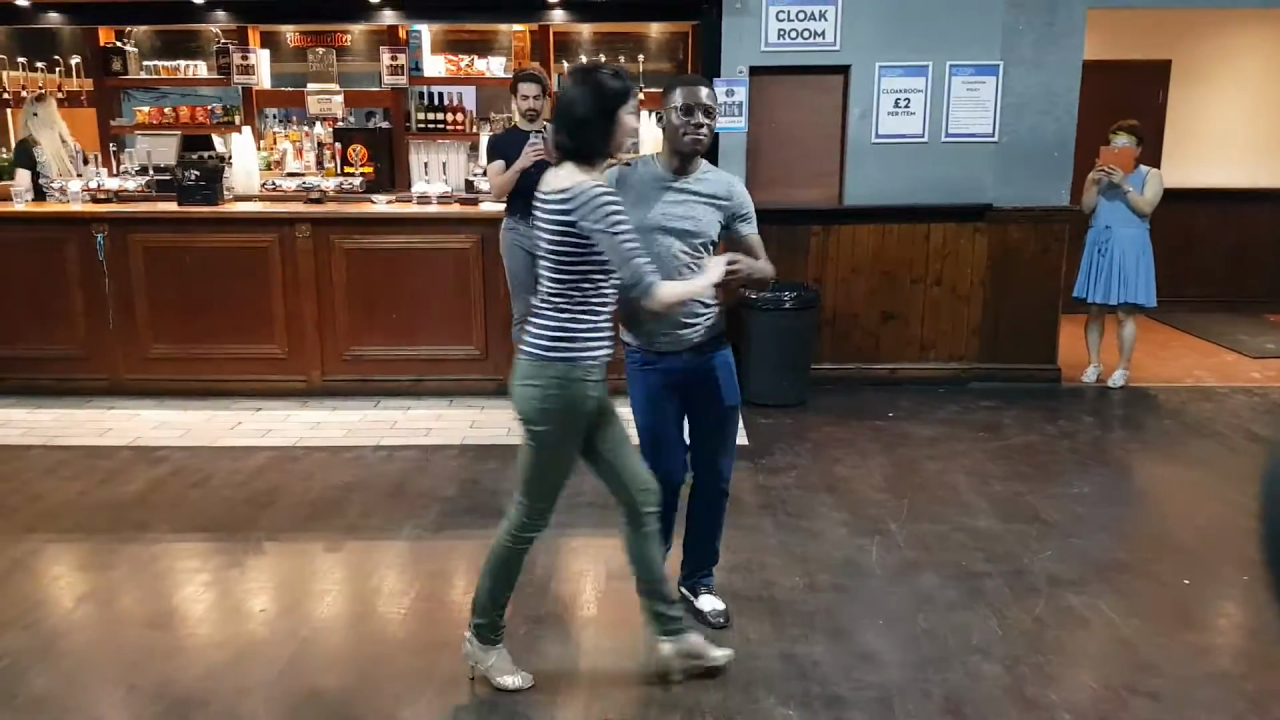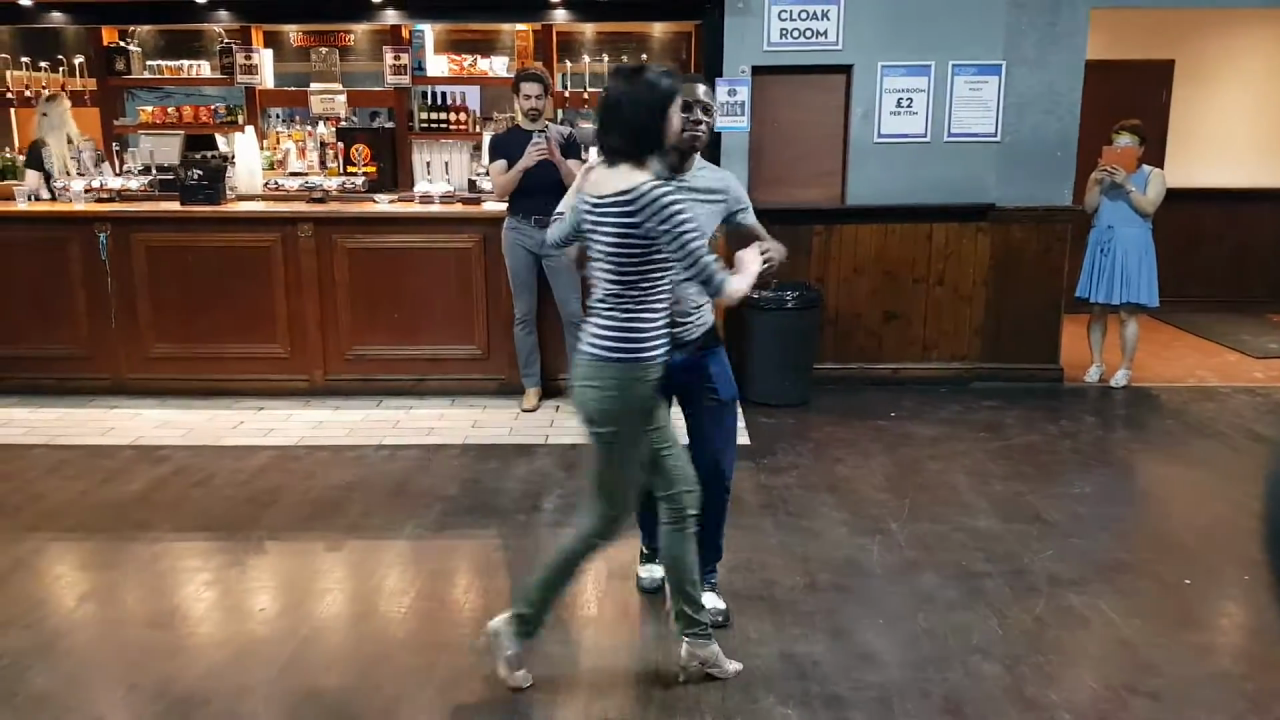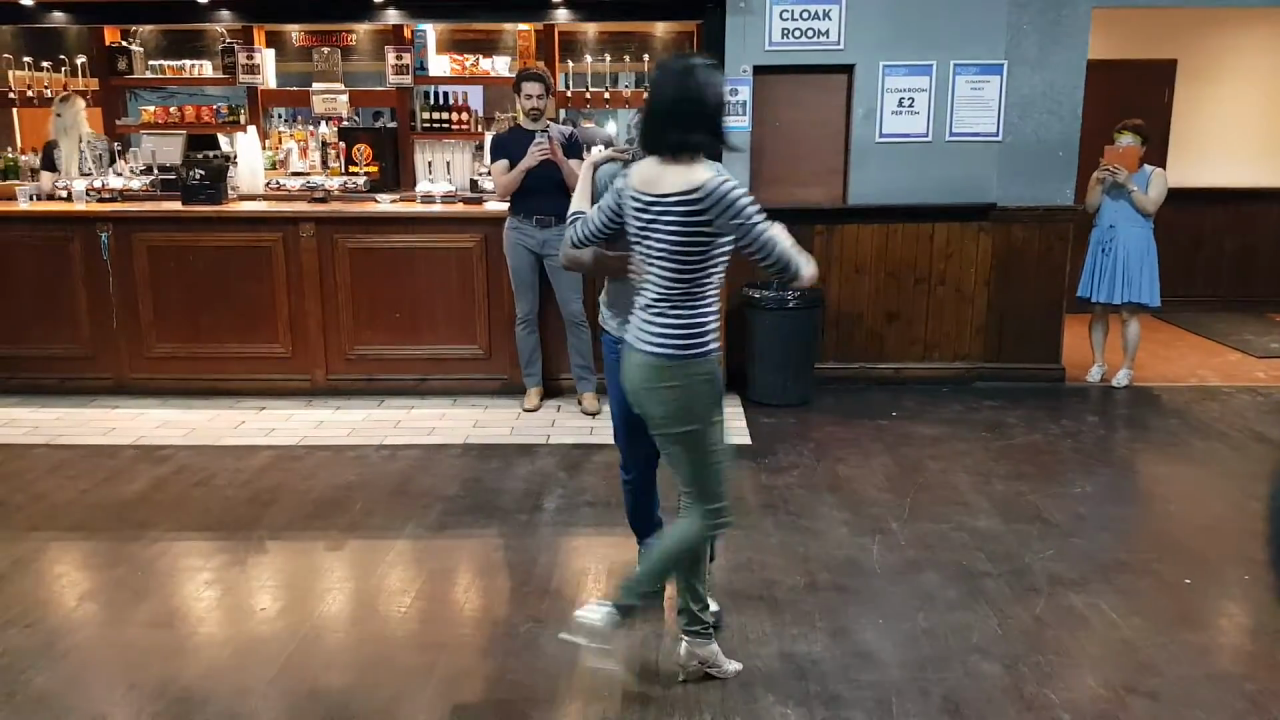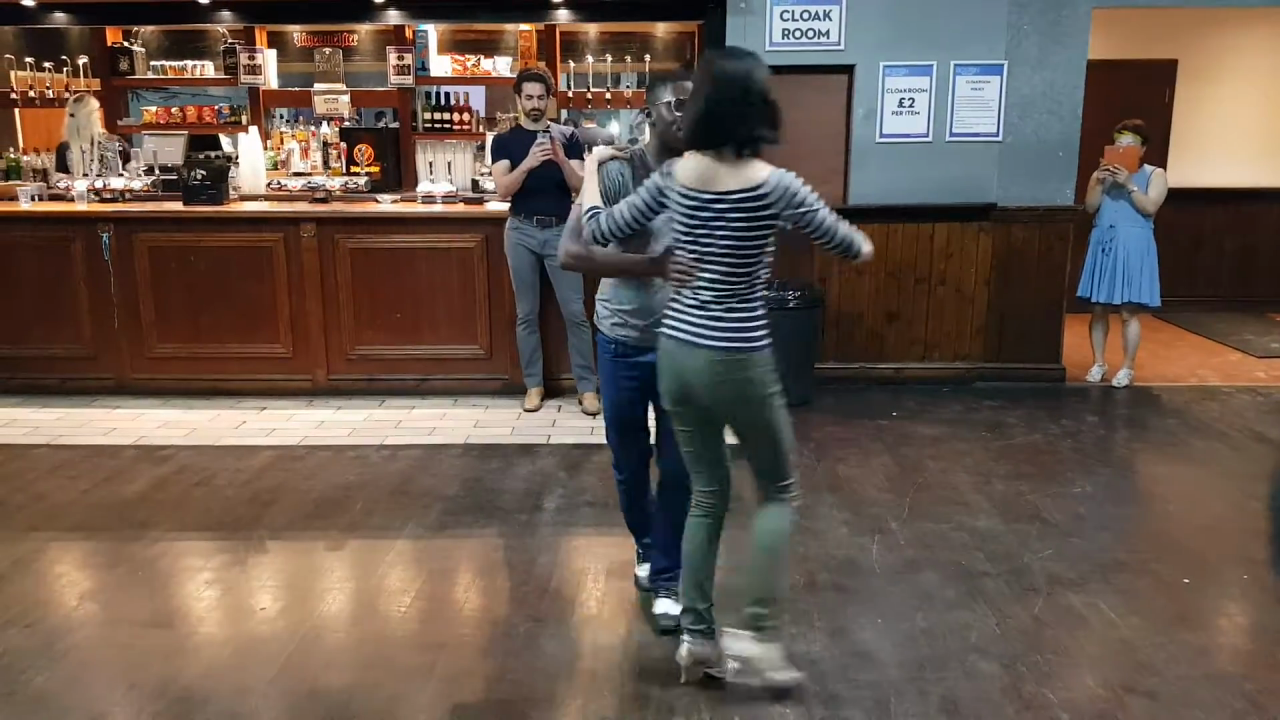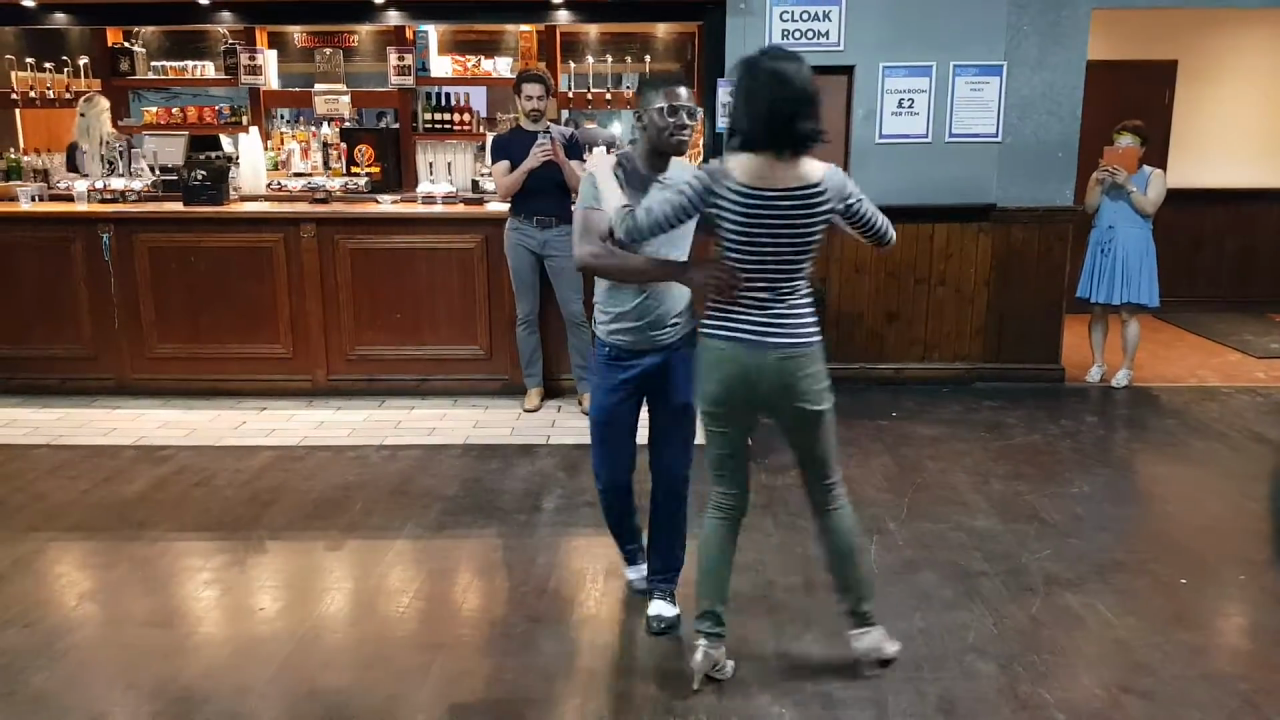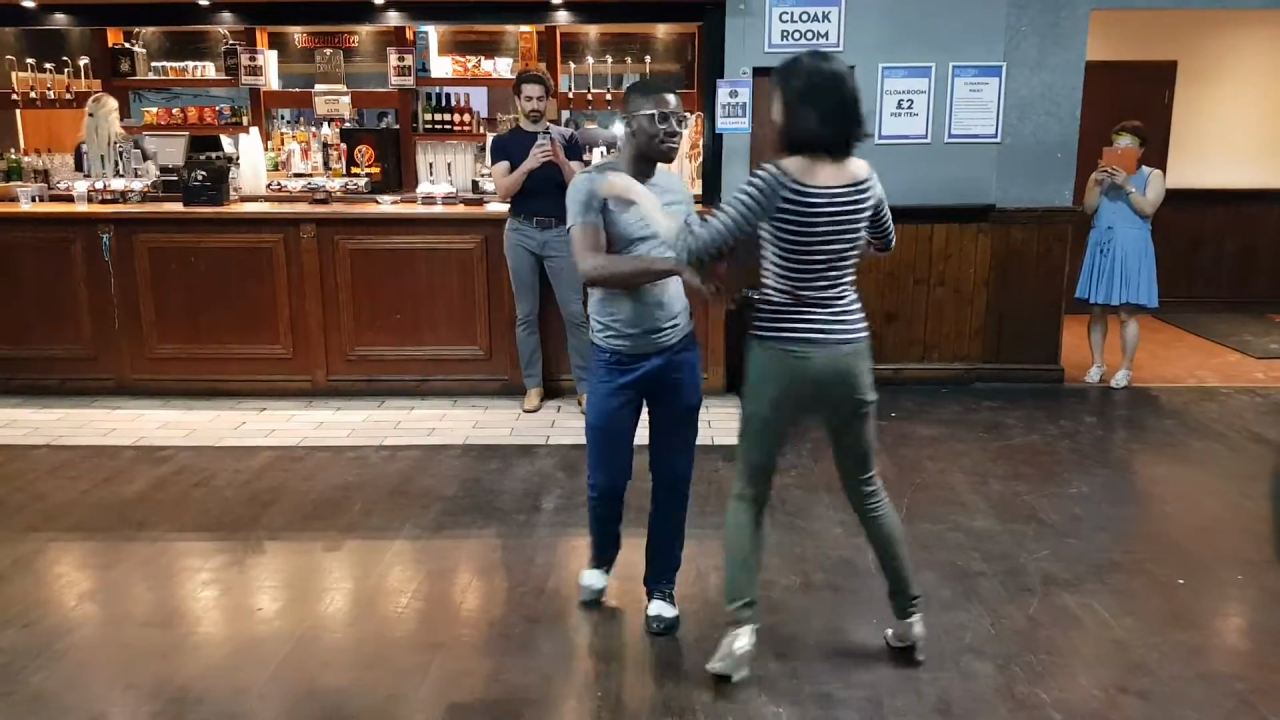
dt=0.1s
person 1, frame 1
left shoulder: (560, 182)
right shoulder: (592, 194)
right elbow: (649, 293)
right wrist: (710, 278)
left hip: (575, 374)
right hip: (561, 376)
left knee: (641, 498)
right knee: (532, 515)
left ankle: (674, 636)
right ankle: (484, 639)
person 1, frame 2
left shoulder: (594, 180)
right shoulder: (652, 194)
left elbow: (555, 238)
right elbow: (720, 288)
right wrist: (750, 265)
left hip: (618, 369)
right hip: (624, 376)
left knee: (681, 499)
right knee: (606, 518)
left ankle: (696, 641)
right ankle: (516, 628)
person 1, frame 3
left shoulder: (632, 179)
right shoulder: (717, 190)
left elbow: (579, 237)
right elbow: (797, 274)
left wrist: (584, 177)
right wrist: (781, 242)
left hip: (644, 356)
right hip: (682, 368)
left knee: (693, 498)
right knee: (709, 510)
left ankle: (696, 635)
right ankle: (606, 611)
person 1, frame 4
left shoulder: (673, 173)
right shoulder: (774, 186)
left elbow: (599, 233)
right elbow: (857, 251)
left wrist: (591, 169)
right wrist: (829, 231)
left hip: (676, 352)
right hip: (736, 362)
left knee: (707, 495)
right knee: (778, 495)
left ankle: (698, 636)
right ankle: (755, 635)
person 1, frame 5
left shoulder: (719, 177)
right shoulder: (830, 178)
left elbow: (629, 232)
right elbow: (885, 236)
left wrist: (603, 174)
left hip: (724, 354)
right hip: (795, 359)
left knee: (726, 500)
right knee: (827, 496)
left ankle: (709, 641)
right ankle: (864, 628)
person 1, frame 6
left shoulder: (773, 181)
right shoulder: (862, 178)
left elbow: (696, 250)
right elbow: (885, 241)
left wrist: (636, 192)
left hip: (780, 358)
right hip: (845, 355)
left knee: (748, 492)
right knee: (865, 489)
left ankle: (740, 628)
right ankle: (908, 618)
person 2, frame 1
left shoulder: (726, 189)
right shoulder: (625, 181)
left elbow: (761, 266)
left wrist: (738, 268)
left hip: (710, 349)
right hip: (651, 354)
left knee: (715, 474)
right knee: (666, 471)
left ankle: (698, 580)
person 2, frame 2
left shoulder: (723, 185)
left elbow: (769, 244)
left wrist: (763, 254)
left hip: (703, 344)
left knee: (716, 468)
left ankle: (704, 577)
right ankle: (653, 553)
person 2, frame 3
right shoulder: (612, 176)
right elbow: (571, 253)
right wrist: (636, 270)
right hip: (626, 342)
right knee: (636, 464)
right ankle: (650, 554)
person 2, frame 4
right shoulder: (614, 172)
right elbow: (571, 251)
right wrist: (654, 266)
right hip: (621, 344)
left knee: (677, 466)
right knee: (628, 465)
left ankle: (668, 580)
right ankle: (647, 548)
person 2, frame 5
left shoulder: (694, 181)
right shoulder: (606, 178)
right elbow: (587, 255)
right wrist: (672, 267)
left hip: (679, 349)
right hip: (618, 352)
left knee: (673, 474)
right knee: (613, 474)
left ankle: (663, 584)
right ankle: (635, 554)
person 2, frame 6
left shoulder: (678, 189)
right shoulder: (591, 187)
right elbow: (591, 268)
right wrist: (675, 268)
left hip: (677, 353)
right hip: (614, 357)
left knee: (673, 477)
right knee: (607, 479)
left ankle: (660, 585)
right ankle: (601, 560)
person 3, frame 1
right shoulder: (499, 142)
right elbow: (497, 190)
left wrist: (550, 162)
right wrist: (521, 163)
right hip: (516, 230)
right knee: (522, 312)
person 3, frame 2
left shoulder: (566, 137)
right shoulder: (502, 140)
left elbow: (577, 184)
right elbow: (499, 189)
left wrist: (557, 158)
right wrist: (524, 162)
right hip: (518, 232)
left knee: (572, 313)
right knee: (524, 314)
right ankle: (531, 384)
person 3, frame 3
left shoulder: (567, 136)
right shoulder: (503, 140)
left elbow: (579, 187)
right elbow: (501, 189)
left wrist: (560, 160)
right wrist: (526, 163)
left hip: (560, 231)
right hip: (521, 232)
left knee: (574, 313)
right knee: (526, 314)
left ankle: (586, 387)
right ankle: (533, 385)
person 3, frame 4
left shoulder: (567, 136)
right shoulder: (504, 141)
left elbow: (580, 187)
right elbow: (502, 189)
left wrist: (561, 161)
right wrist: (527, 164)
left hip: (561, 230)
right hip: (522, 232)
left knee: (575, 312)
right knee: (526, 314)
left ankle: (587, 386)
right ankle: (533, 385)
person 3, frame 5
left shoulder: (567, 137)
right shoulder: (504, 141)
left elbow: (580, 187)
right elbow: (503, 190)
left wrist: (562, 162)
right wrist: (528, 164)
left hip: (561, 231)
right hip: (521, 232)
left knee: (575, 313)
right knee: (526, 314)
left ankle: (586, 387)
right ankle: (533, 386)
person 3, frame 6
left shoulder: (567, 137)
right shoulder: (504, 142)
right elbow: (503, 190)
left wrist: (561, 162)
right wrist: (528, 164)
left hip: (560, 232)
right hip: (521, 232)
left knee: (574, 313)
right knee: (526, 314)
left ankle: (585, 386)
right ankle: (533, 386)
person 4, frame 1
left shoulder: (1150, 175)
right shoulder: (1098, 173)
left elbow: (1146, 208)
right elbow: (1086, 207)
left wrist: (1125, 185)
right wrist: (1095, 183)
left hip: (1129, 246)
right hip: (1099, 244)
left knee: (1125, 313)
right knee: (1095, 309)
left ankle: (1123, 368)
right ankle: (1094, 363)
person 4, frame 2
left shoulder: (1153, 175)
right shoulder: (1100, 173)
left elbow: (1148, 208)
right elbow: (1088, 208)
left wrist: (1127, 185)
right wrist: (1097, 183)
left hip: (1132, 246)
right hip: (1102, 244)
left knee: (1128, 313)
right knee: (1097, 310)
left ankle: (1126, 368)
right ankle: (1096, 363)
person 4, frame 3
left shoulder: (1155, 174)
right shoulder: (1102, 172)
left elbow: (1150, 208)
right elbow: (1090, 207)
left wrist: (1129, 185)
right wrist: (1099, 183)
left hip: (1133, 246)
right hip: (1103, 243)
left knee: (1129, 312)
right knee: (1099, 309)
left ankle: (1127, 368)
right ankle: (1098, 363)
person 4, frame 4
left shoulder: (1155, 174)
right shoulder: (1102, 173)
left elbow: (1150, 208)
right elbow: (1090, 207)
left wrist: (1129, 185)
right wrist: (1099, 183)
left hip: (1133, 246)
right hip: (1103, 243)
left knee: (1129, 312)
right knee: (1099, 309)
left ankle: (1127, 368)
right ankle: (1099, 363)
person 4, frame 5
left shoulder: (1154, 175)
right shoulder: (1101, 173)
left elbow: (1149, 208)
right elbow: (1089, 207)
left wrist: (1128, 185)
right wrist: (1099, 184)
left hip: (1132, 247)
right hip: (1102, 244)
left knee: (1128, 313)
right knee: (1098, 310)
left ankle: (1127, 368)
right ankle: (1098, 363)
person 4, frame 6
left shoulder: (1152, 176)
right shoulder: (1100, 174)
left elbow: (1148, 209)
right elbow: (1088, 208)
left wrist: (1127, 186)
right wrist: (1097, 184)
left hip: (1131, 247)
right hip: (1101, 245)
left knee: (1127, 313)
right knee: (1097, 310)
left ankle: (1126, 368)
right ankle: (1097, 364)
